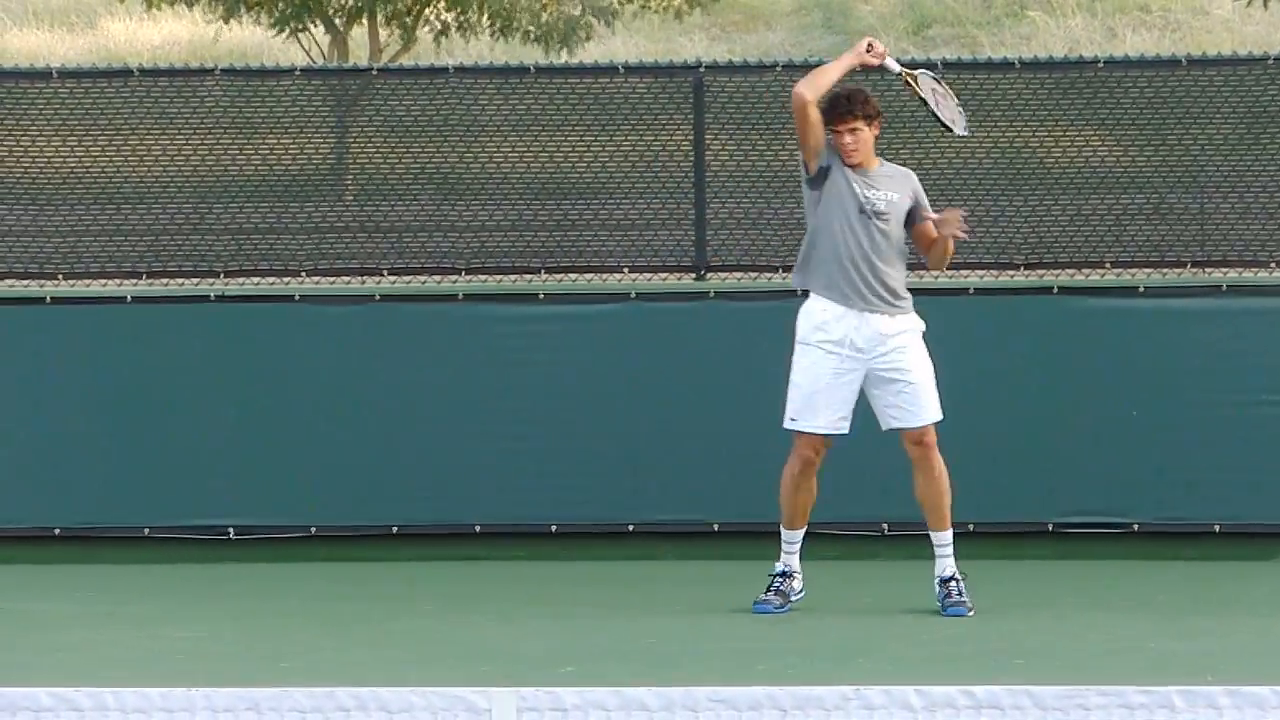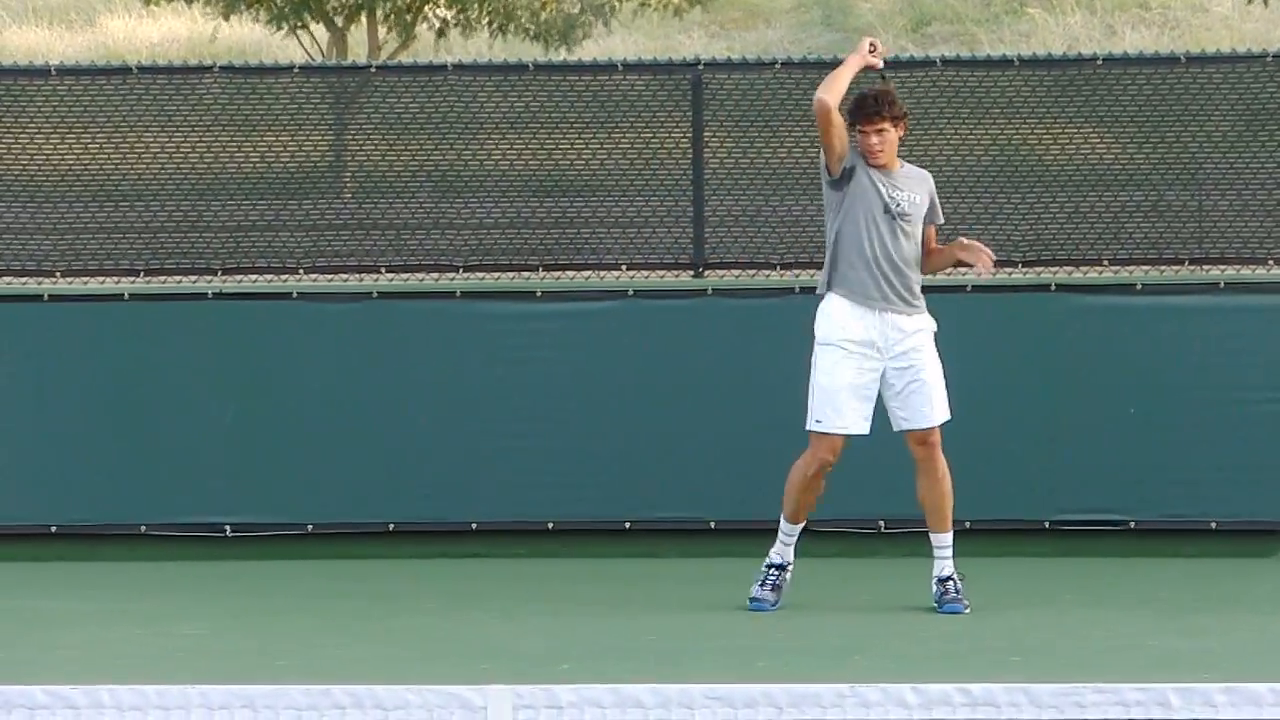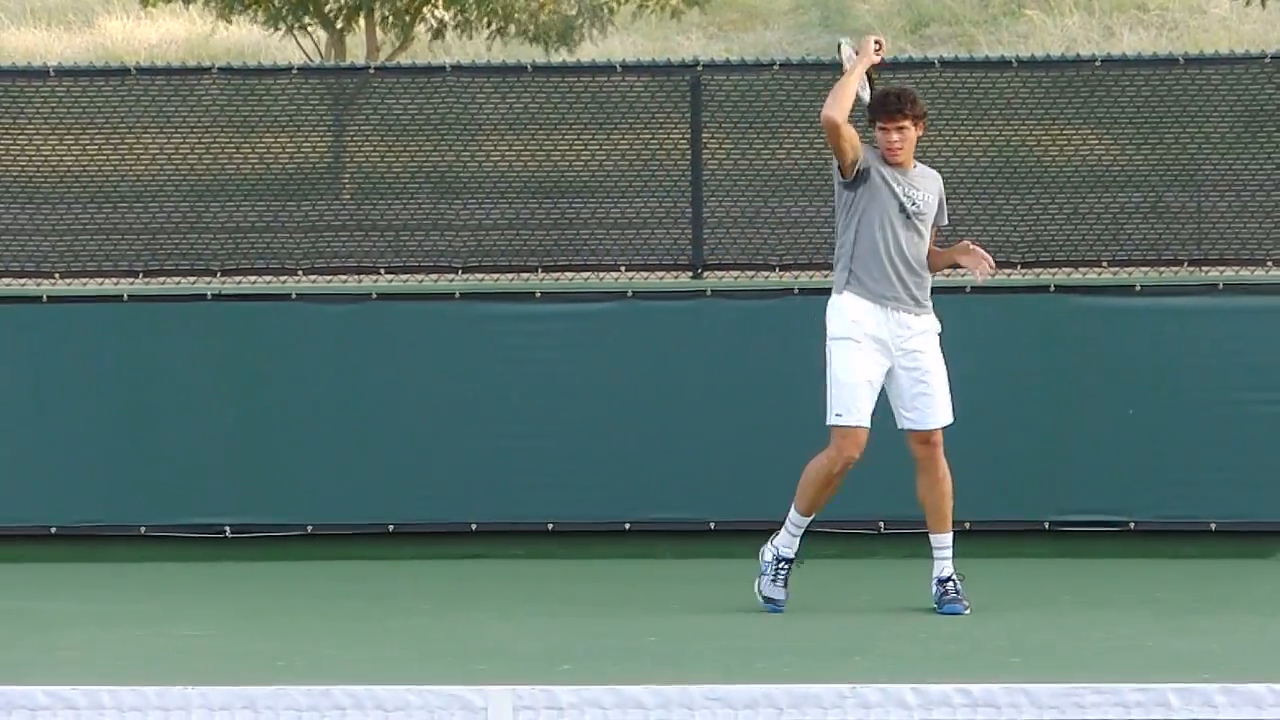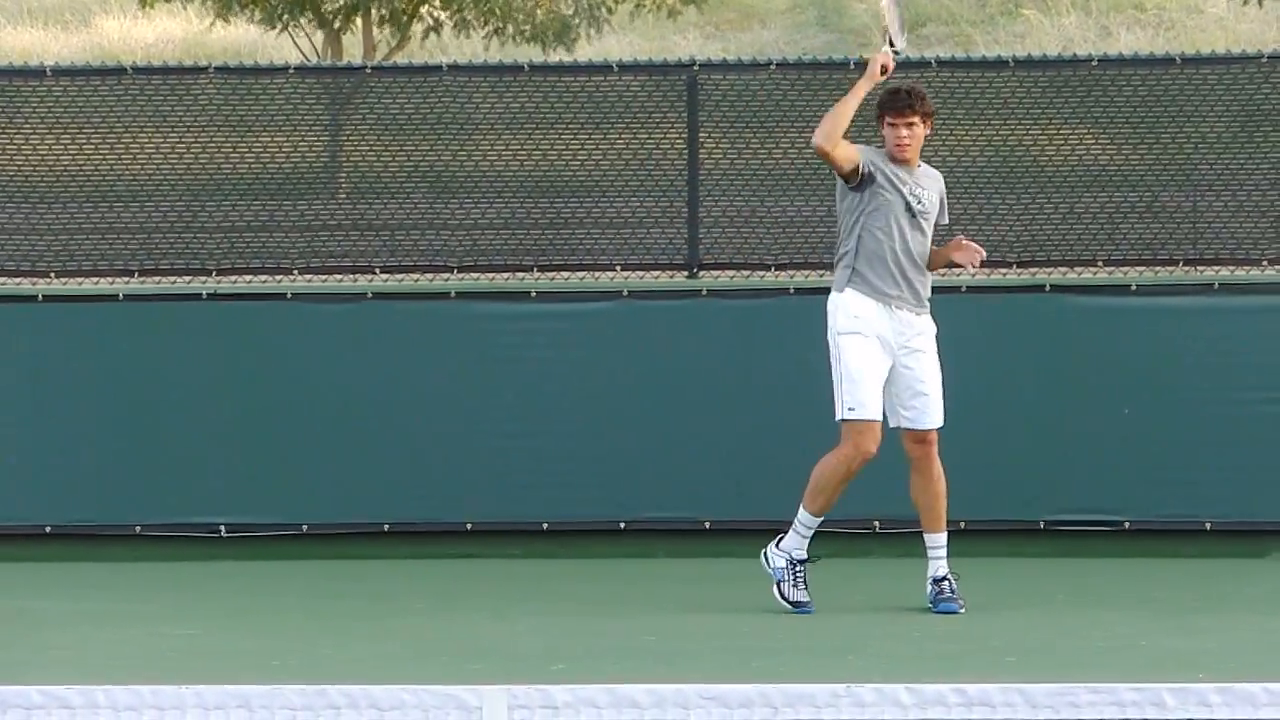
dt=0.1s
person 1, frame 1
left shoulder: (903, 181)
right shoulder: (821, 166)
left elbow: (934, 257)
right elbow: (802, 99)
left wrist: (945, 230)
right wrist: (854, 58)
left hip: (893, 327)
right hip: (828, 326)
left knee: (923, 444)
right knee: (806, 451)
left ankle: (948, 572)
right ankle: (788, 570)
person 1, frame 2
left shoulder: (922, 181)
right shoulder: (844, 166)
right elbow: (823, 105)
left wrist: (956, 252)
right wrist: (856, 60)
left hip: (909, 326)
right hip: (848, 322)
left knee: (927, 445)
right knee: (824, 449)
left ankle: (945, 571)
right ankle: (780, 558)
person 1, frame 3
left shoulder: (932, 182)
right shoulder: (859, 167)
right elbow: (831, 118)
left wrist: (957, 254)
right wrist: (860, 61)
left hip: (915, 324)
right hip: (857, 318)
left knee: (929, 447)
right knee: (846, 448)
left ankle: (944, 572)
right ankle: (782, 548)
person 1, frame 4
left shoulder: (933, 180)
right shoulder: (866, 163)
right elbow: (824, 141)
left wrist: (952, 252)
right wrist: (867, 80)
left hip: (914, 321)
right hip: (859, 314)
left knee: (923, 446)
right knee: (860, 441)
left ankle: (939, 572)
right ankle: (789, 549)
